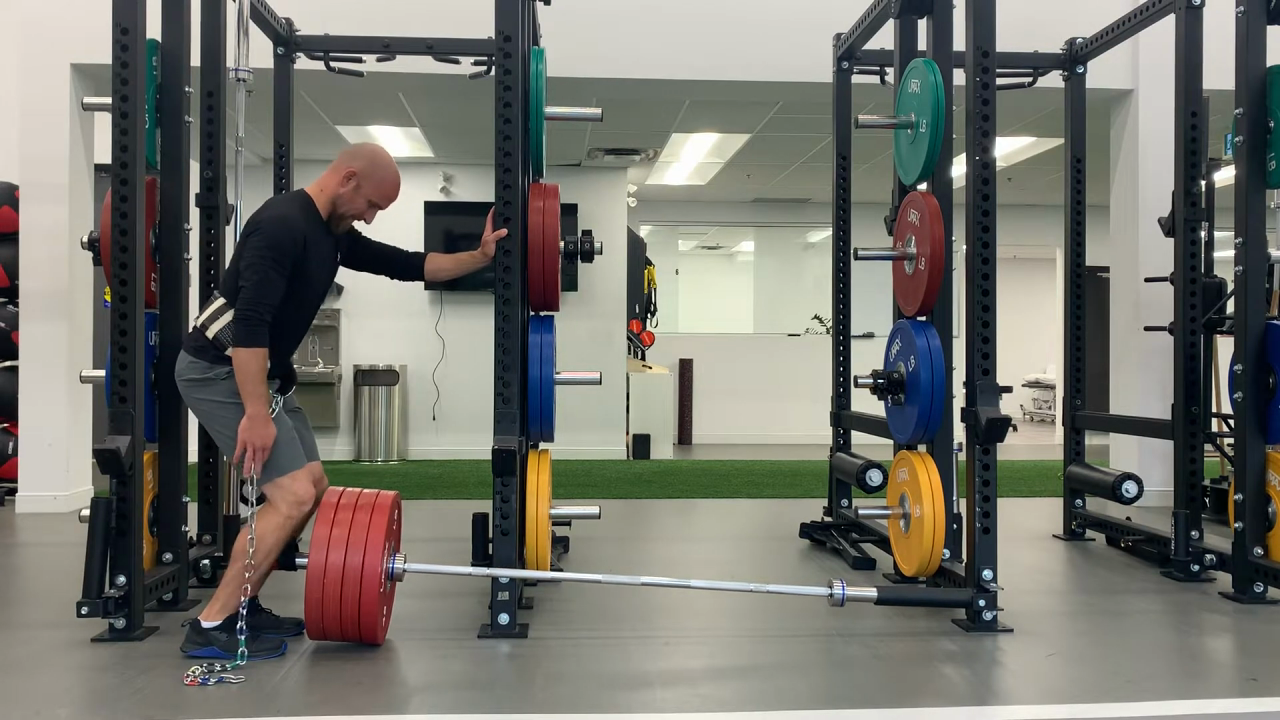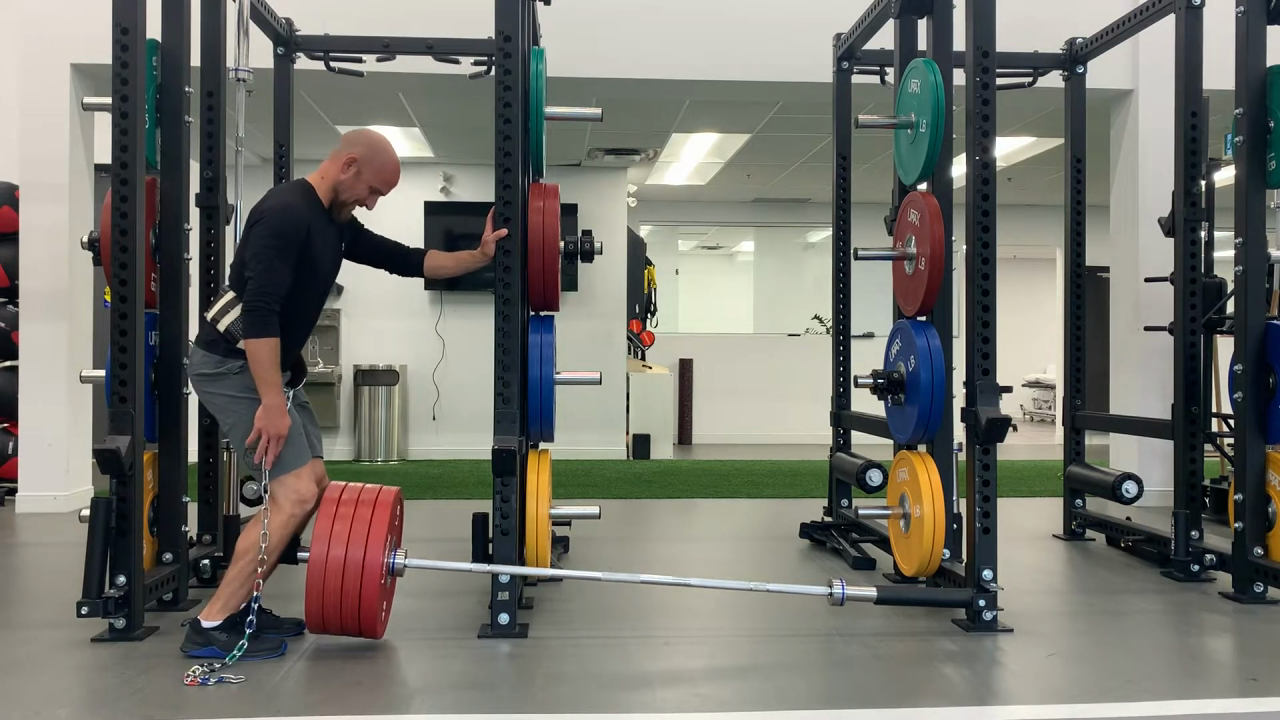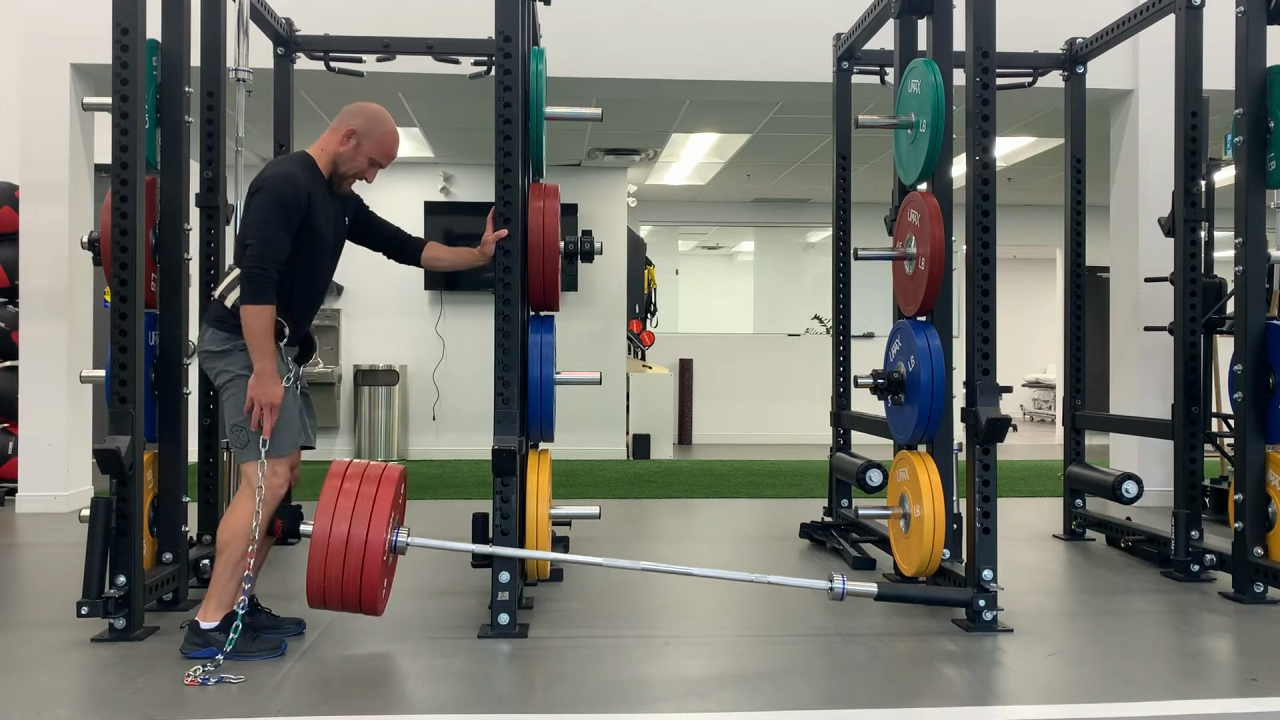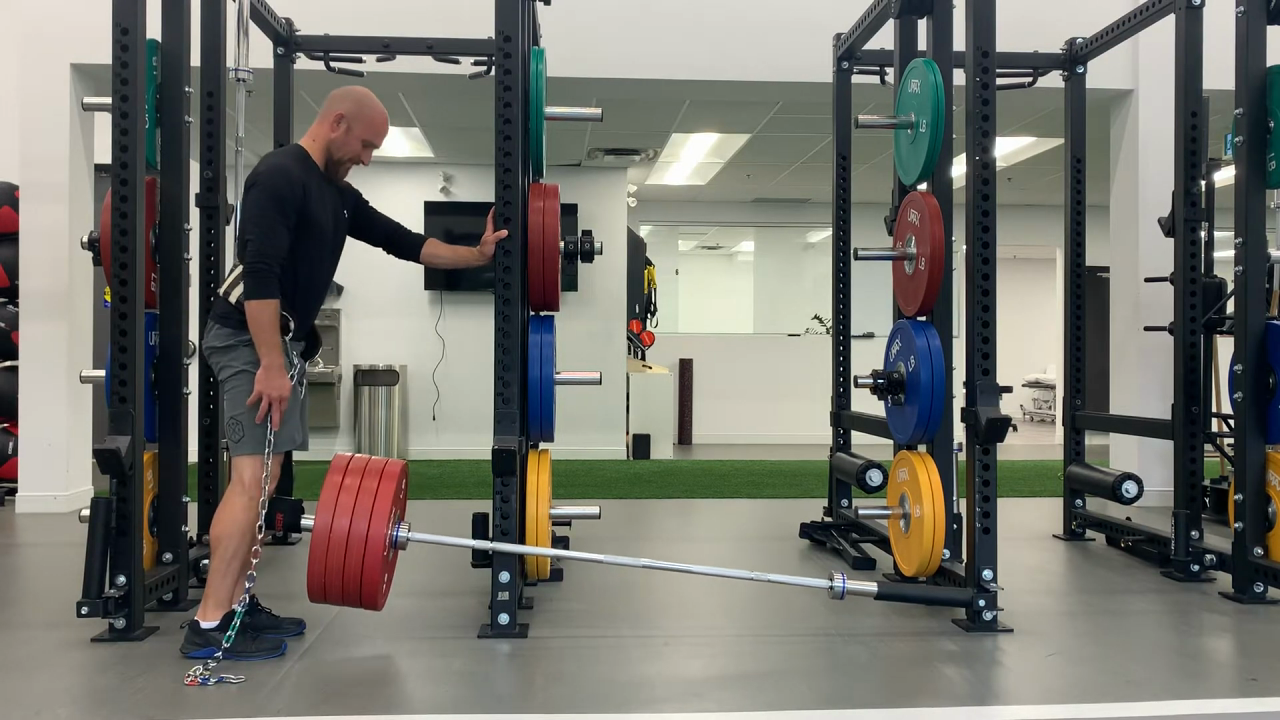
dt=0.4s
person 1, frame 1
left shoulder: (331, 234)
right shoulder: (283, 224)
left elbow: (404, 265)
right elbow: (248, 322)
left wrist: (479, 257)
right wrist: (256, 414)
left hip: (258, 371)
right hip: (220, 370)
left knee: (312, 489)
right knee: (292, 495)
left ankle: (239, 606)
right ankle: (211, 626)
person 1, frame 2
left shoulder: (336, 225)
right shoulder: (285, 212)
left elbow: (405, 261)
right elbow: (258, 312)
left wrist: (479, 257)
right wrist: (272, 404)
left hip: (268, 366)
right hip: (231, 365)
left knee: (313, 488)
right knee: (296, 494)
left ankle: (238, 607)
right ankle: (211, 625)
person 1, frame 3
left shoulder: (339, 200)
right shoulder: (286, 182)
left elbow: (404, 247)
right elbow: (257, 280)
left wrist: (477, 256)
right wrist: (264, 372)
left hip: (277, 345)
right hip: (243, 344)
left knee: (282, 477)
right knee: (267, 480)
left ankle: (237, 605)
right ankle: (209, 627)
person 1, frame 4
left shoulder: (337, 194)
right shoulder: (280, 176)
left elbow: (402, 242)
right elbow: (260, 276)
left wrist: (476, 255)
right wrist: (271, 365)
left hip: (279, 341)
right hip: (250, 340)
left knee: (263, 478)
right knee: (253, 478)
left ankle: (236, 605)
right ankle: (209, 626)
